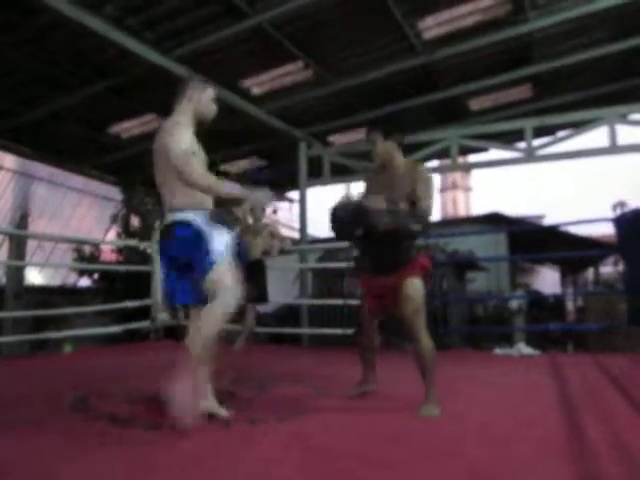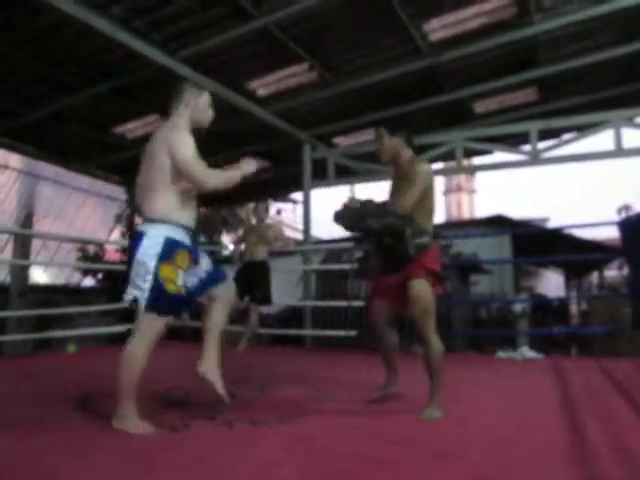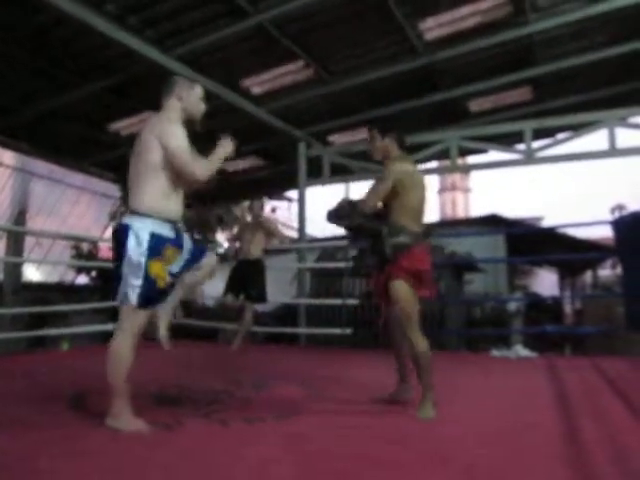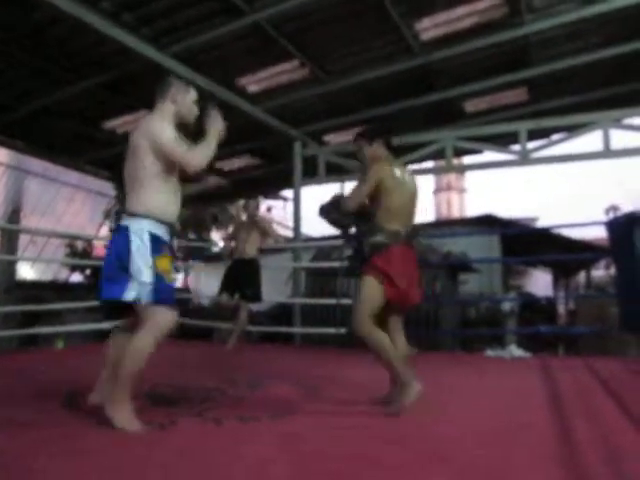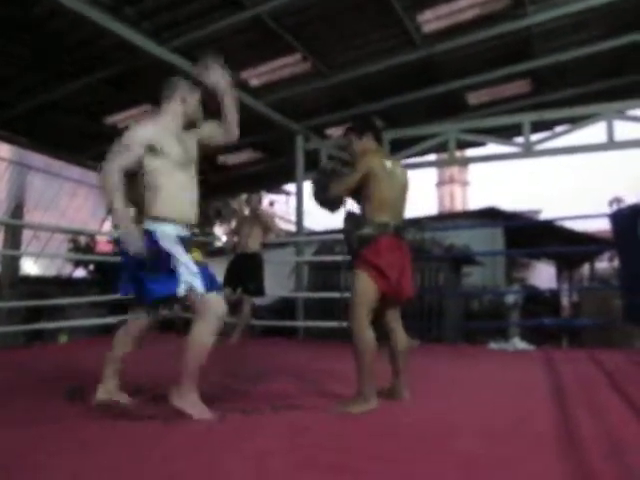
dt=0.2s
person 1, frame 1
left shoulder: (172, 136)
right shoulder: (176, 131)
right elbow: (195, 177)
left wrist: (215, 194)
right wrist: (247, 193)
left hip: (185, 233)
right hip: (191, 228)
left knee: (204, 314)
right knee: (228, 295)
left ankle: (205, 396)
right ankle: (184, 376)
person 1, frame 2
left shoulder: (166, 139)
right shoulder: (177, 134)
left elbow: (142, 191)
right elbow: (207, 180)
left wrist: (187, 199)
right wrist: (242, 170)
left hip: (177, 240)
right hip: (159, 241)
left knee: (223, 292)
right knee: (148, 329)
left ankle: (209, 361)
right ankle: (125, 412)
person 1, frame 3
left shoulder: (160, 131)
right shoulder: (166, 125)
right elbow: (197, 173)
left wrist: (211, 158)
right wrist: (222, 152)
left hip: (162, 232)
right hip: (146, 233)
left knee: (207, 261)
right knee: (133, 322)
left ankle: (163, 312)
right ankle: (119, 410)
person 1, frame 4
left shoulder: (158, 137)
right shoulder: (156, 125)
right elbow: (192, 162)
right wrist: (213, 135)
left hip: (153, 239)
right hip: (141, 238)
left knee: (136, 321)
right knee: (159, 322)
left ankle: (104, 389)
right ankle: (118, 401)
person 1, frame 5
left shoulder: (189, 133)
right shoulder: (149, 130)
left elbow: (231, 133)
right elbow: (111, 170)
left wrist: (224, 87)
right wrist: (126, 226)
left hip: (177, 238)
right hip: (164, 239)
left knee: (140, 318)
right knee: (214, 309)
left ankle: (108, 384)
right ankle: (185, 393)
person 2, frame 1
left shoulder: (418, 173)
right shoulder: (374, 177)
left elbow: (423, 214)
right elbow: (363, 210)
left wrist: (382, 208)
right wrist: (350, 213)
left hip: (407, 260)
right hip: (376, 261)
left knee: (417, 329)
right knee: (368, 322)
left ankle: (431, 397)
right ankle: (368, 378)
person 2, frame 2
left shoulder: (418, 168)
right shoulder: (399, 172)
left elbow: (403, 206)
left wrist: (357, 207)
left hip: (418, 257)
right hip: (397, 257)
left knee: (425, 330)
right knee: (377, 319)
left ankle: (435, 399)
right ankle: (391, 380)
person 2, frame 3
left shoulder: (395, 167)
right shoulder: (411, 169)
left elbow: (368, 205)
right wrist: (378, 214)
left hip: (404, 255)
right hip: (409, 253)
left knee: (410, 330)
right knee: (397, 324)
left ankle: (428, 396)
right ankle: (403, 387)
person 2, frame 4
left shoulder: (377, 169)
right shoulder: (407, 174)
left elbow: (350, 205)
left wrist: (352, 205)
right wrist: (366, 207)
left hip: (386, 254)
right hip: (403, 252)
left knee: (362, 321)
right knee: (392, 325)
left ankle: (407, 381)
right ankle: (397, 389)
person 2, frame 5
left shoulder: (368, 161)
right shoulder: (397, 167)
left elbow: (334, 192)
left wrist: (338, 181)
right wrist: (353, 186)
left hip: (376, 247)
right hip: (396, 244)
left knee: (359, 319)
right knee: (391, 319)
left ankle: (366, 395)
right ankle: (399, 385)
person 3, frame 1
left shoulder: (269, 227)
right shoulder: (245, 227)
left elbow: (286, 242)
left wrist: (277, 247)
left hip: (256, 266)
right hip: (242, 265)
left knee: (250, 305)
left ankle: (241, 340)
person 3, frame 2
left shoulder: (272, 227)
right shoulder: (248, 228)
left elbow: (288, 243)
right elbow: (238, 242)
left wrist: (274, 241)
left hip: (260, 266)
right hip: (245, 266)
left knee: (254, 306)
left ankle: (244, 342)
right ankle: (250, 310)
person 3, frame 3
left shoulder: (267, 224)
right shoulder: (244, 225)
left elbow: (284, 239)
right elbow: (233, 240)
left wrist: (270, 226)
left hip: (255, 265)
right hip: (240, 264)
left knee: (249, 305)
right knee: (228, 300)
left ankle: (238, 340)
right ankle: (245, 307)
person 3, frame 4
left shoulder: (262, 223)
right shoulder: (239, 224)
left elbow: (278, 238)
right elbow: (229, 239)
left wrist: (264, 224)
left hip: (250, 264)
right hip: (235, 264)
left knee: (244, 304)
right knee: (223, 299)
left ankle: (233, 339)
right ankle: (239, 306)
person 3, frame 5
left shoulder: (265, 217)
right shoulder: (242, 219)
left elbow: (278, 232)
right elbow: (232, 233)
left wrist: (266, 219)
left hip: (253, 258)
right hip: (238, 257)
left knee: (247, 298)
right knee: (227, 293)
left ankle: (237, 333)
right ankle: (241, 300)
